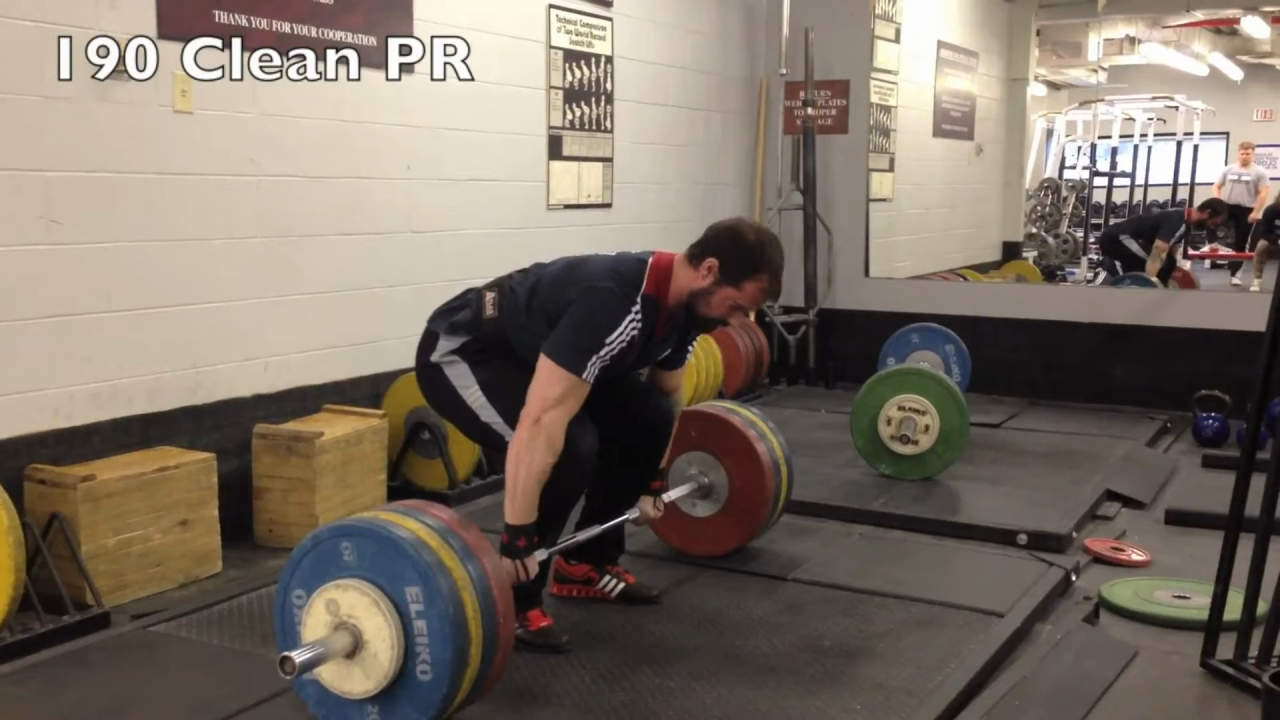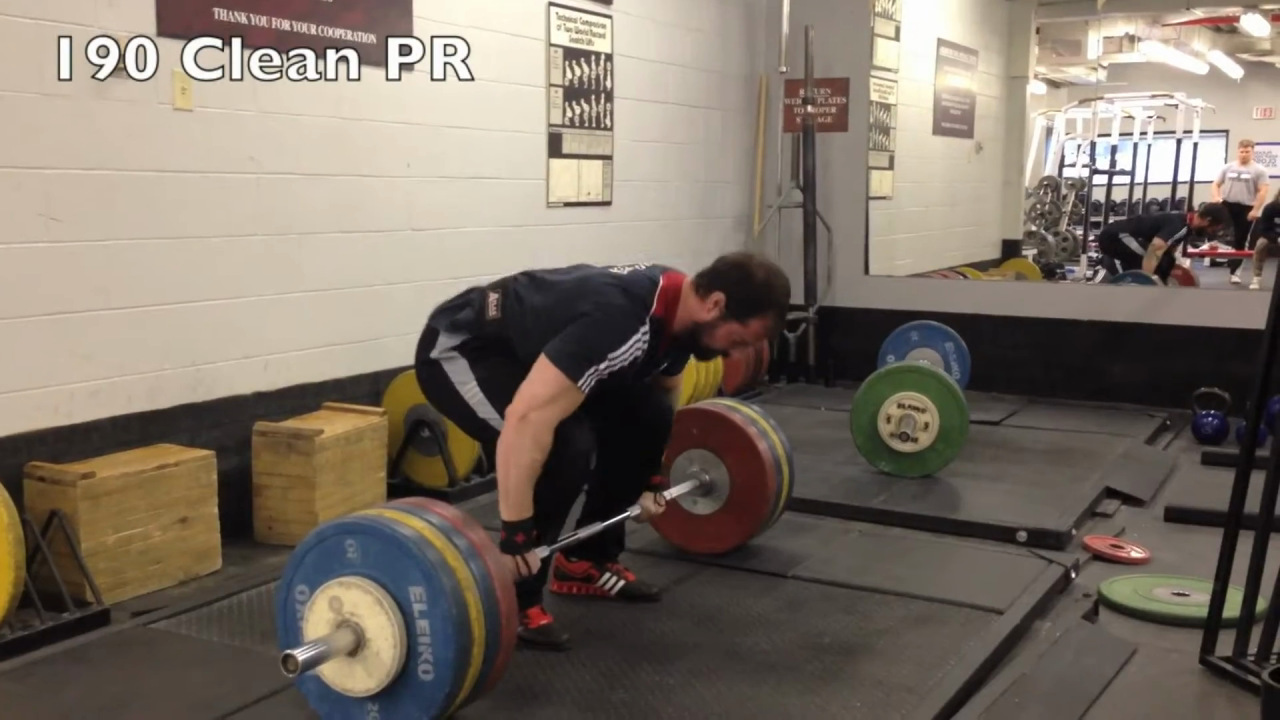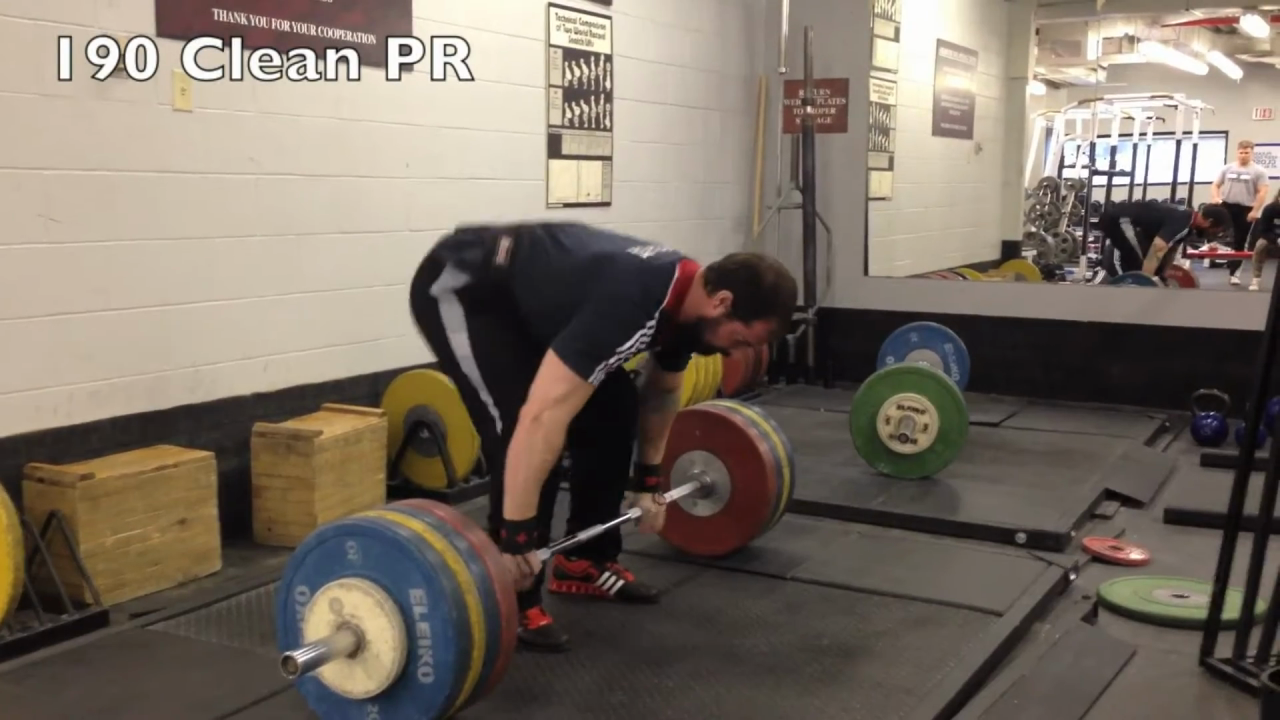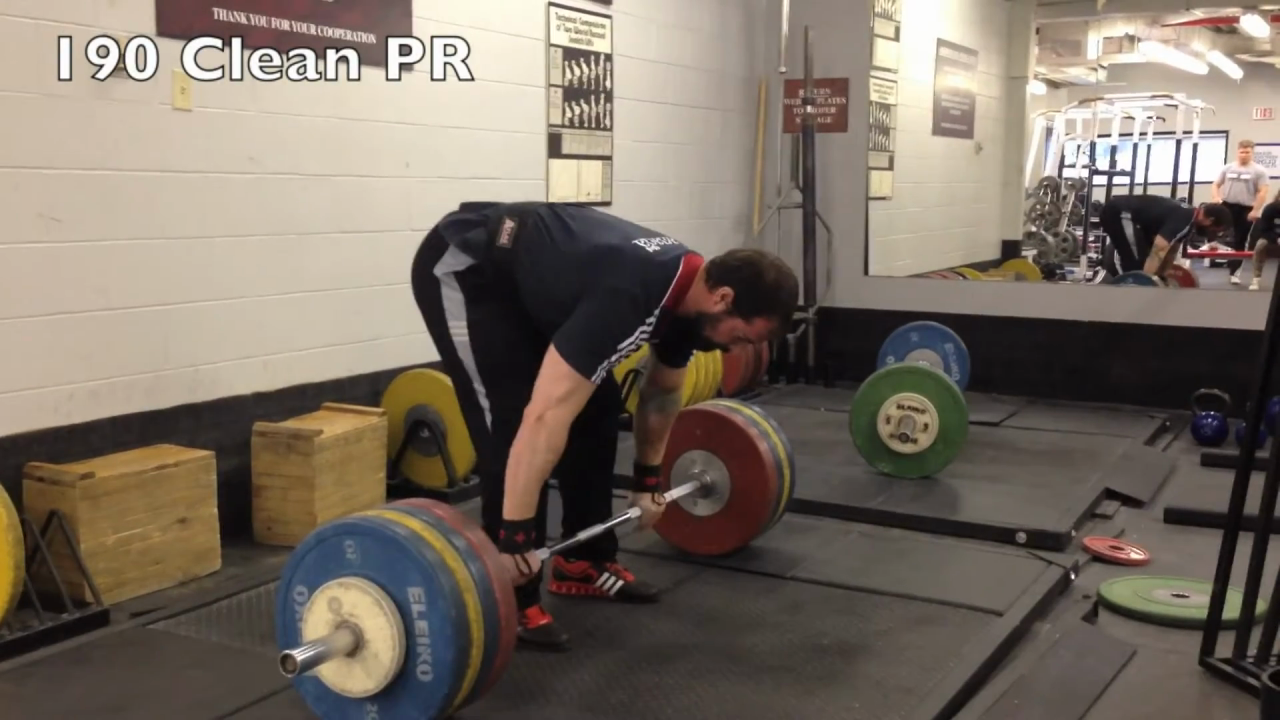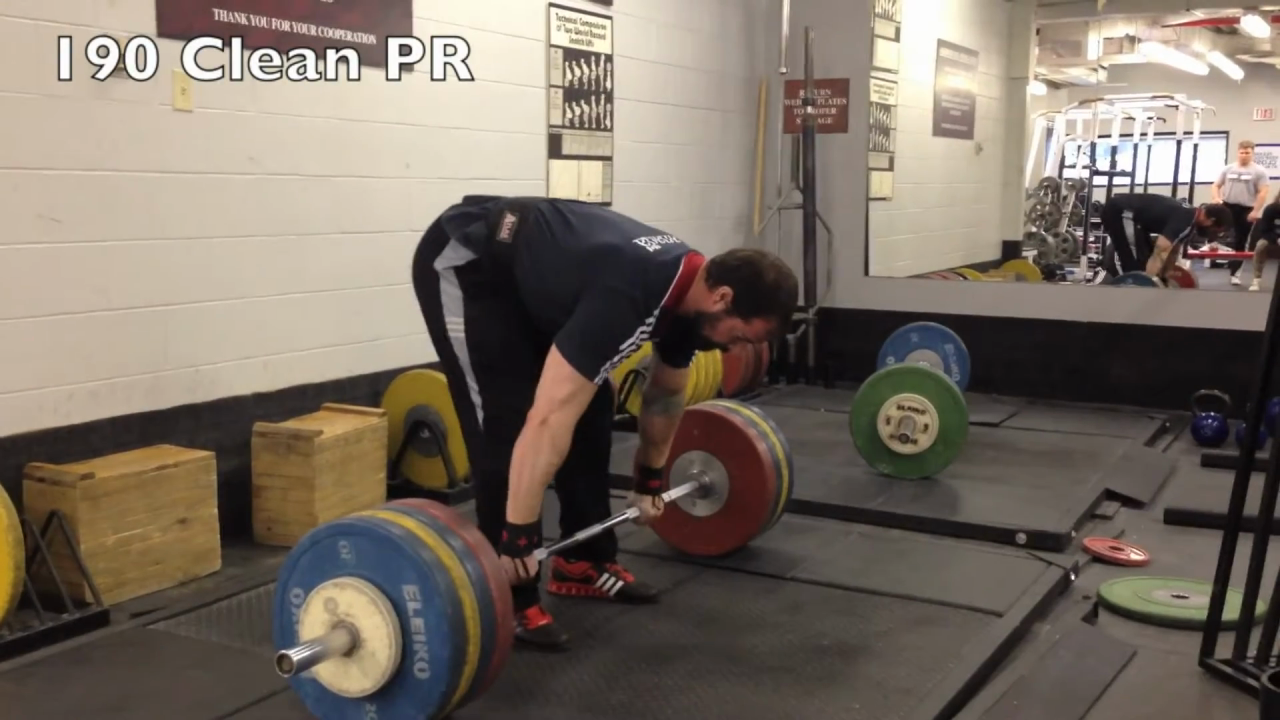
dt=0.2s
person 1, frame 1
left shoulder: (678, 298)
right shoulder: (612, 303)
left elbow: (666, 393)
right elbow: (540, 421)
left wrist: (651, 484)
right wrist: (517, 540)
left hip: (527, 350)
right hip: (459, 353)
left knee: (649, 418)
right knee: (572, 445)
left ankle: (586, 562)
right ankle: (510, 599)
person 1, frame 2
left shoulder: (679, 306)
right shoulder: (620, 319)
left elbow: (664, 392)
right elbow: (526, 420)
left wrist: (650, 480)
right wrist: (515, 536)
left hip: (527, 344)
right hip: (460, 350)
left knee: (646, 417)
right knee: (567, 446)
left ankle: (586, 561)
right ankle: (510, 598)
person 1, frame 3
left shoulder: (686, 292)
right shoulder: (630, 304)
left elbow: (661, 391)
right elbow: (542, 418)
left wrist: (647, 481)
right wrist: (517, 536)
left hip: (524, 293)
right hip: (460, 287)
left knee: (613, 407)
right knee: (520, 426)
left ankle: (584, 561)
person 1, frame 4
left shoulder: (689, 285)
right shoulder: (628, 296)
left elbow: (662, 391)
right elbow: (546, 417)
left wrist: (648, 480)
right wrist: (515, 535)
left hip: (525, 272)
right hip: (463, 266)
left knee: (597, 407)
right knee: (512, 420)
left ankle: (583, 561)
person 1, frame 5
left shoulder: (689, 284)
right shoulder: (628, 296)
left elbow: (665, 394)
right elbow: (549, 419)
left wrist: (650, 481)
right wrist: (518, 537)
left hip: (526, 267)
right hip: (465, 260)
left knee: (590, 408)
right knee: (507, 420)
left ankle: (583, 562)
right ankle: (507, 597)
